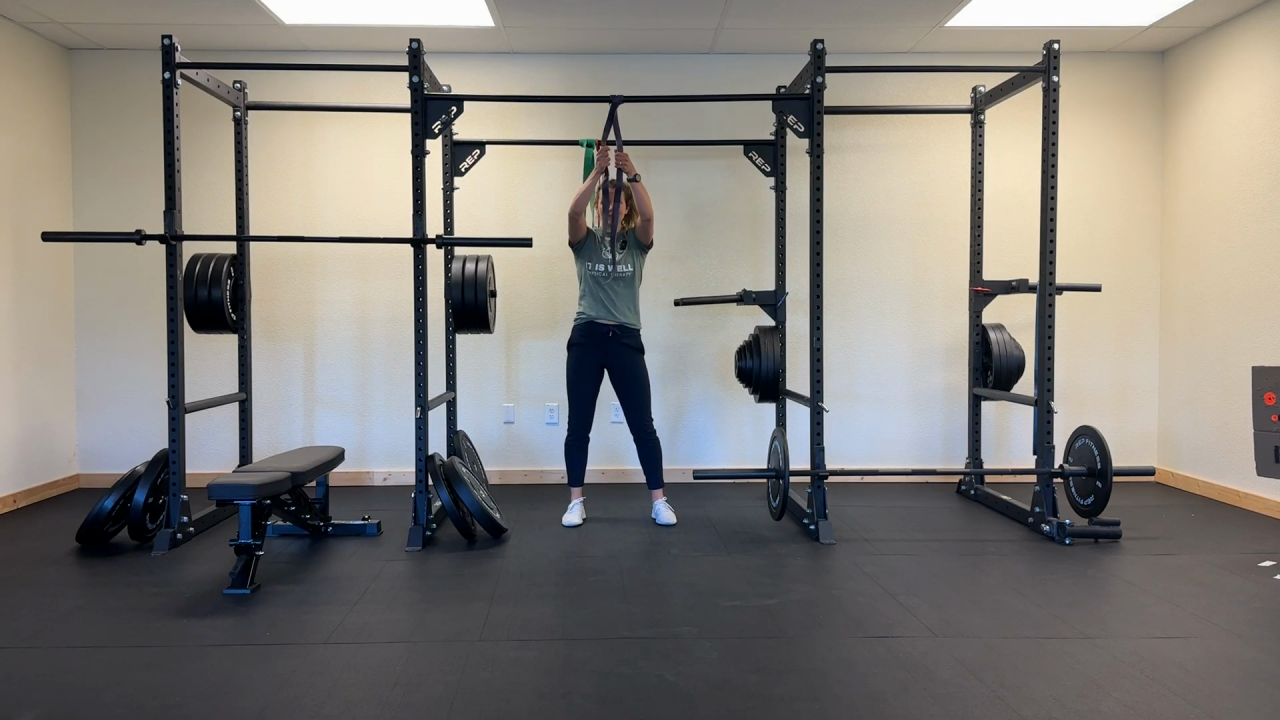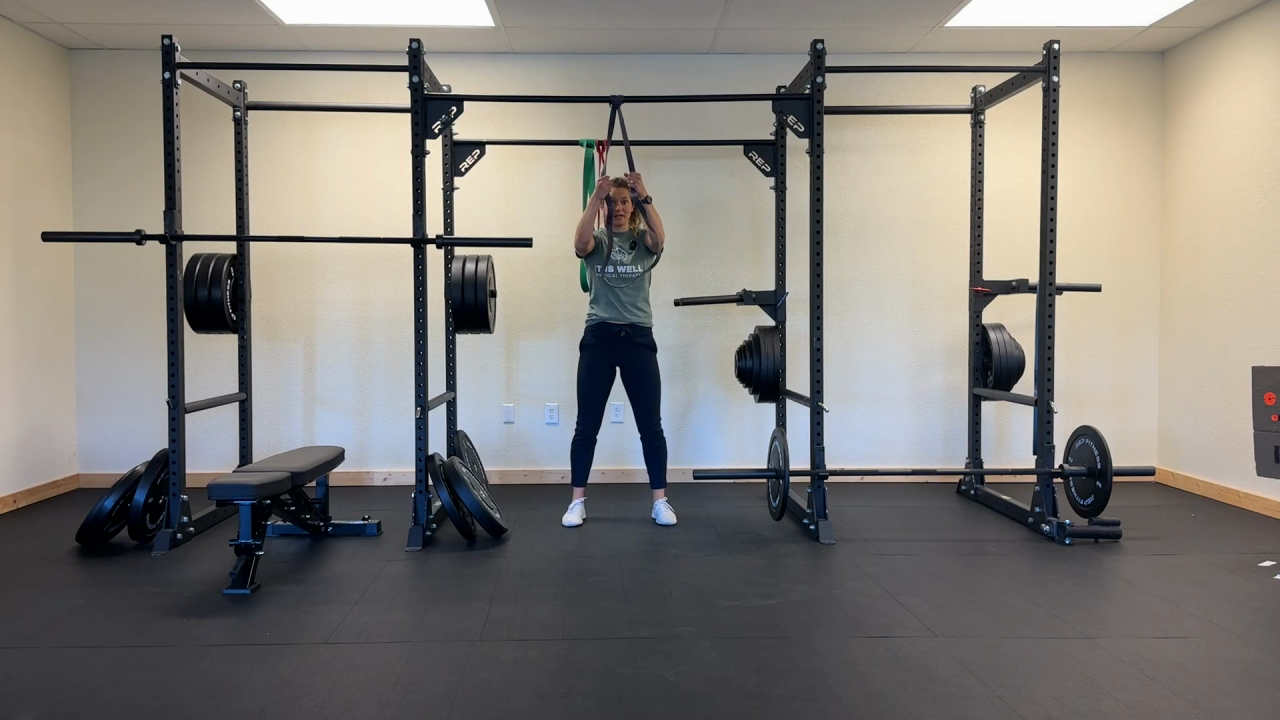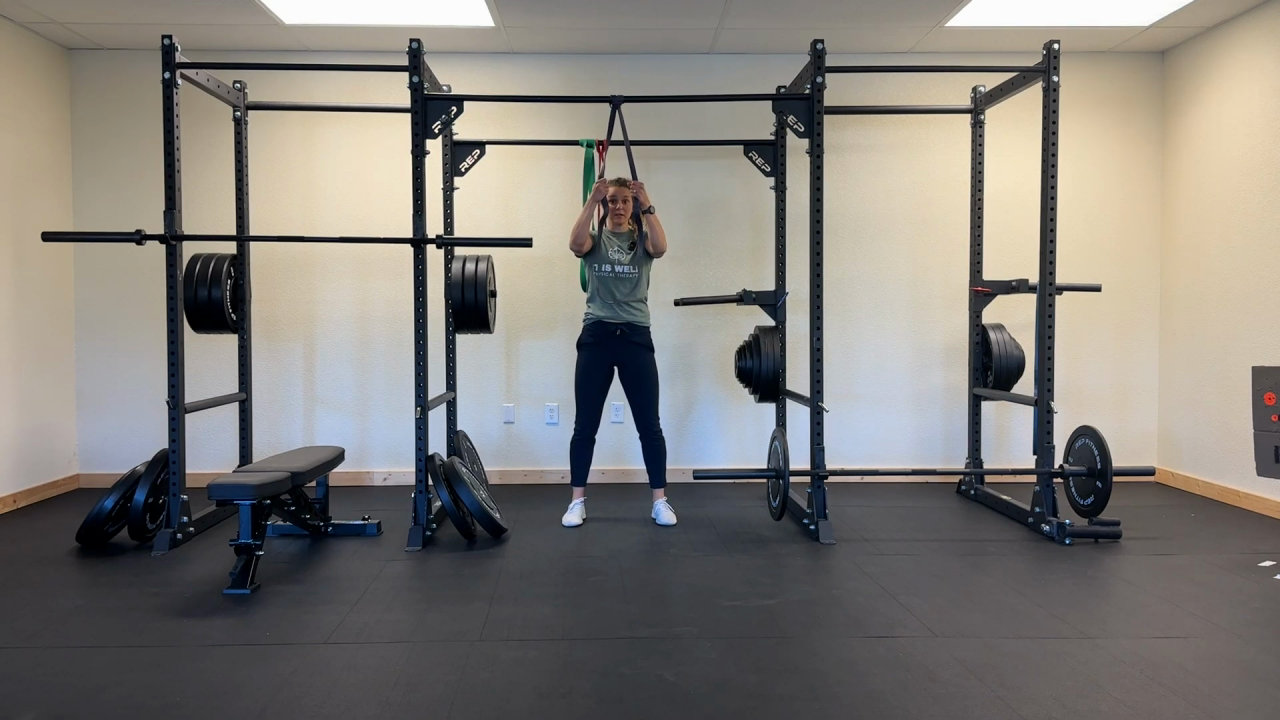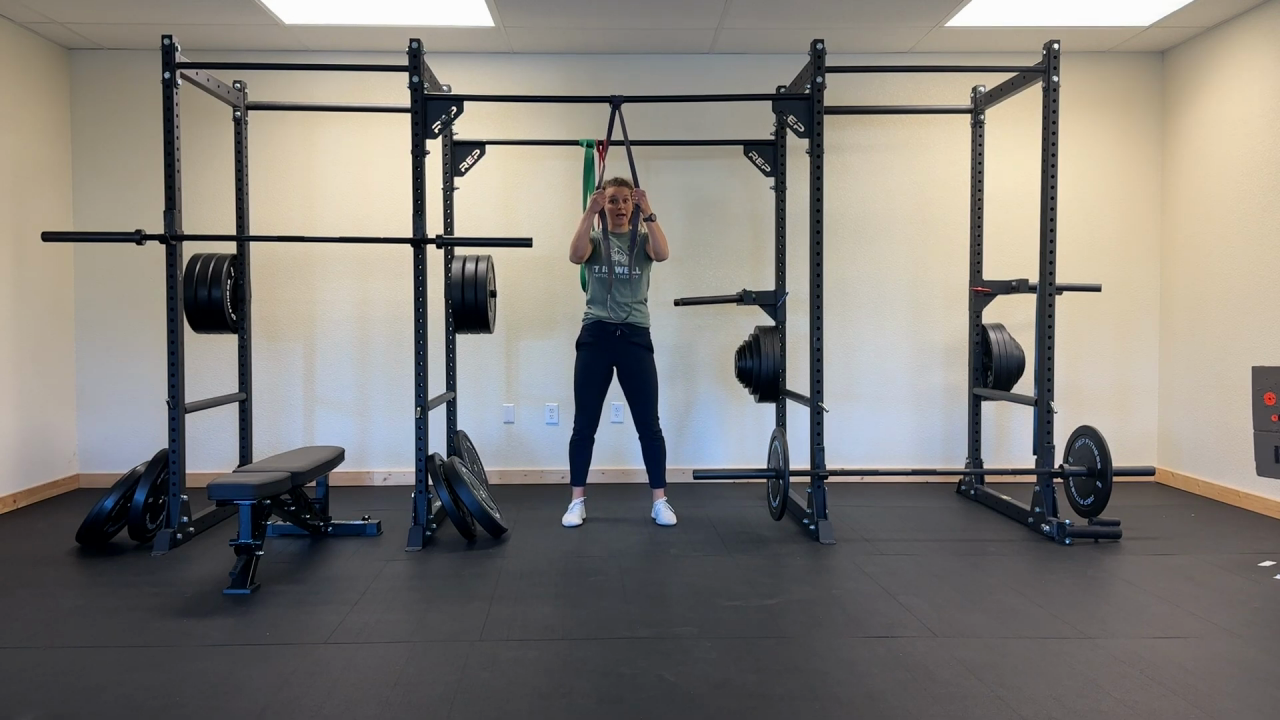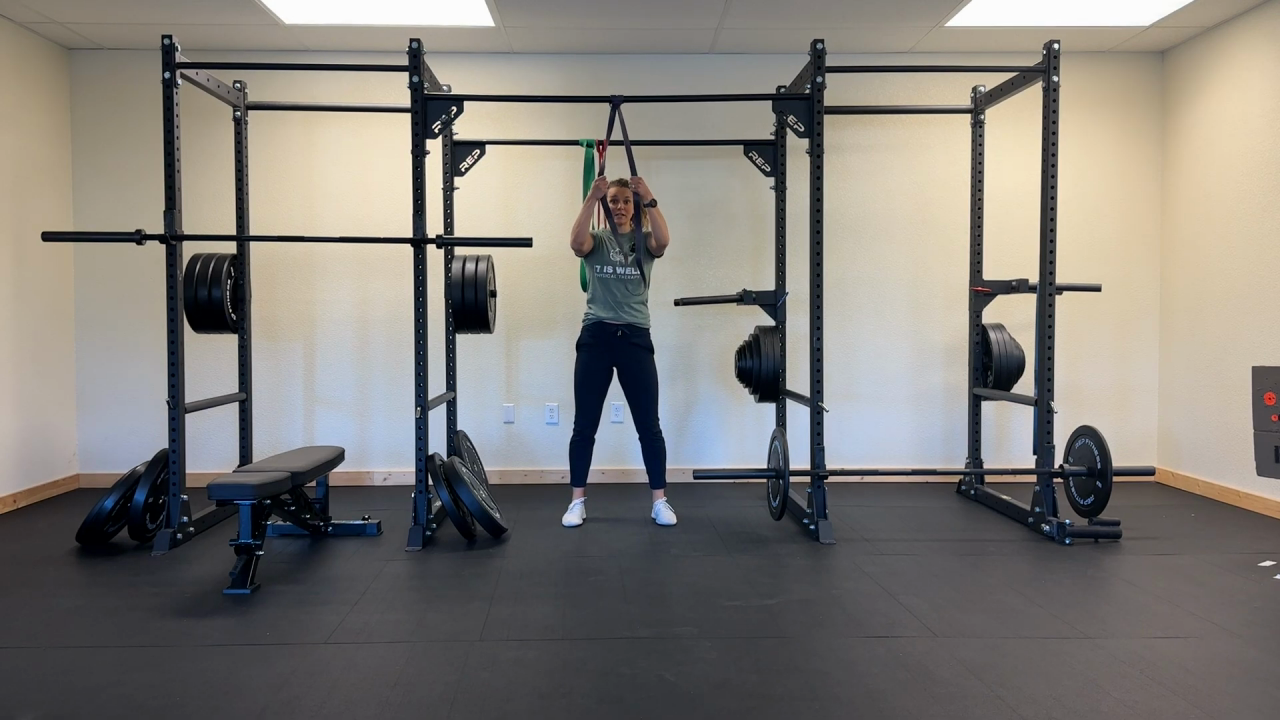
dt=0.5s
person 1, frame 1
left shoulder: (637, 241)
right shoulder: (585, 240)
left elbow: (648, 216)
right elbow: (573, 213)
left wrist: (632, 175)
right wrist: (596, 172)
left hip: (626, 340)
right hip: (587, 338)
left knee: (642, 425)
right knee: (578, 425)
left ankle: (659, 501)
right ankle: (576, 501)
person 1, frame 2
left shoulder: (643, 239)
right shoulder: (596, 241)
left elbow: (660, 238)
right elbow: (580, 242)
left wrist: (644, 195)
right wrist: (596, 197)
left hip: (638, 338)
right hip: (599, 337)
left knee: (650, 425)
right knee: (587, 425)
left ankle: (660, 501)
right ankle: (577, 502)
person 1, frame 3
left shoulder: (642, 239)
right shoulder: (595, 239)
left elbow: (661, 248)
right elbow: (575, 244)
left wrist: (647, 205)
right wrist: (591, 201)
left hip: (636, 337)
right hip: (596, 336)
left knee: (649, 424)
right knee: (585, 425)
left ankle: (660, 501)
right ankle: (577, 502)
person 1, frame 4
left shoulder: (643, 240)
right shoulder: (594, 240)
left elbow: (662, 254)
right elbow: (575, 256)
left wrist: (648, 212)
right wrist: (590, 211)
left hip: (635, 337)
right hip: (595, 336)
left knee: (648, 424)
right knee: (584, 424)
left ankle: (660, 501)
right ankle: (577, 501)
person 1, frame 5
left shoulder: (645, 239)
right shoulder: (595, 239)
left elbow: (663, 242)
right elbow: (575, 243)
left wrist: (650, 199)
right wrist: (590, 199)
left hip: (635, 338)
right hip: (596, 337)
left knee: (648, 425)
right knee: (584, 425)
left ankle: (659, 501)
right ankle: (577, 501)
